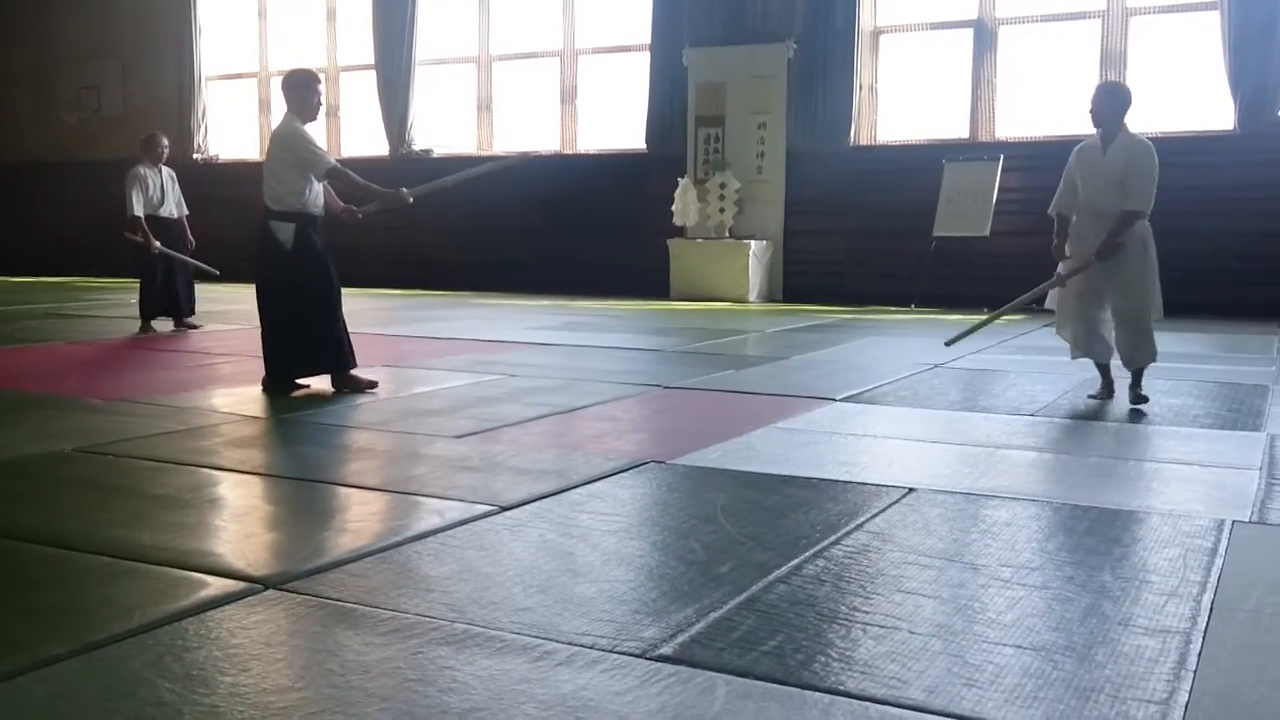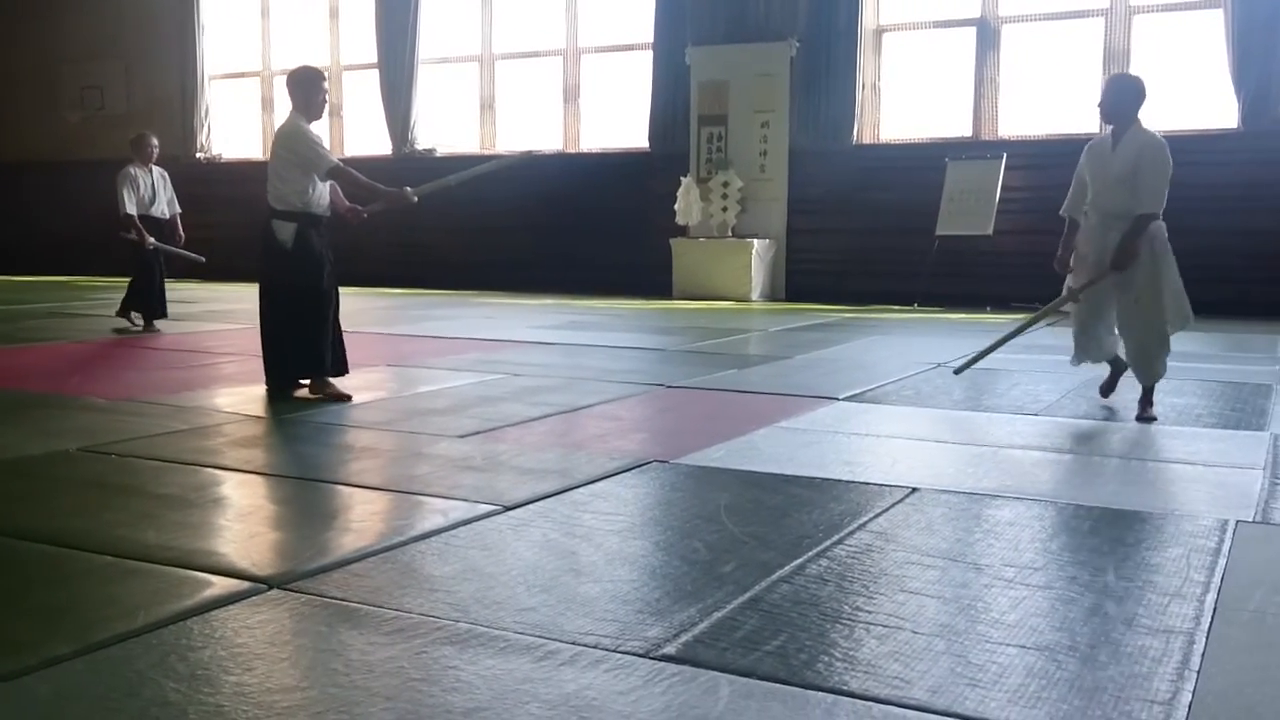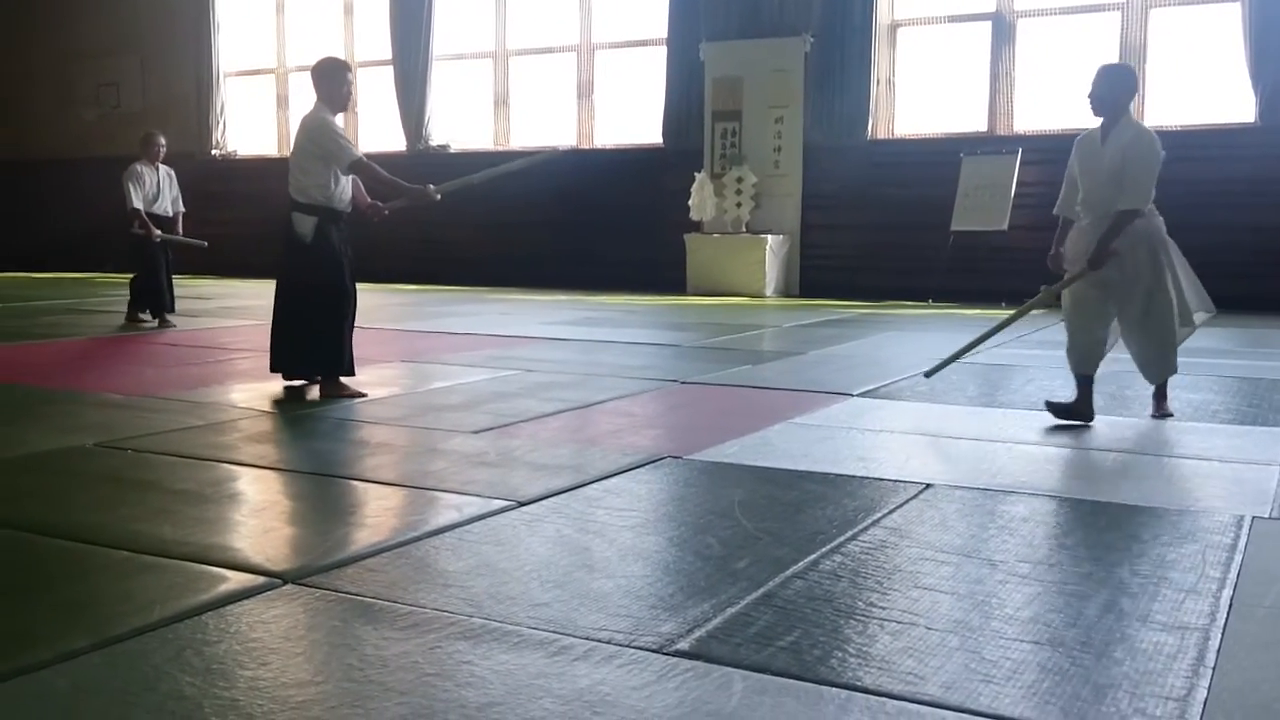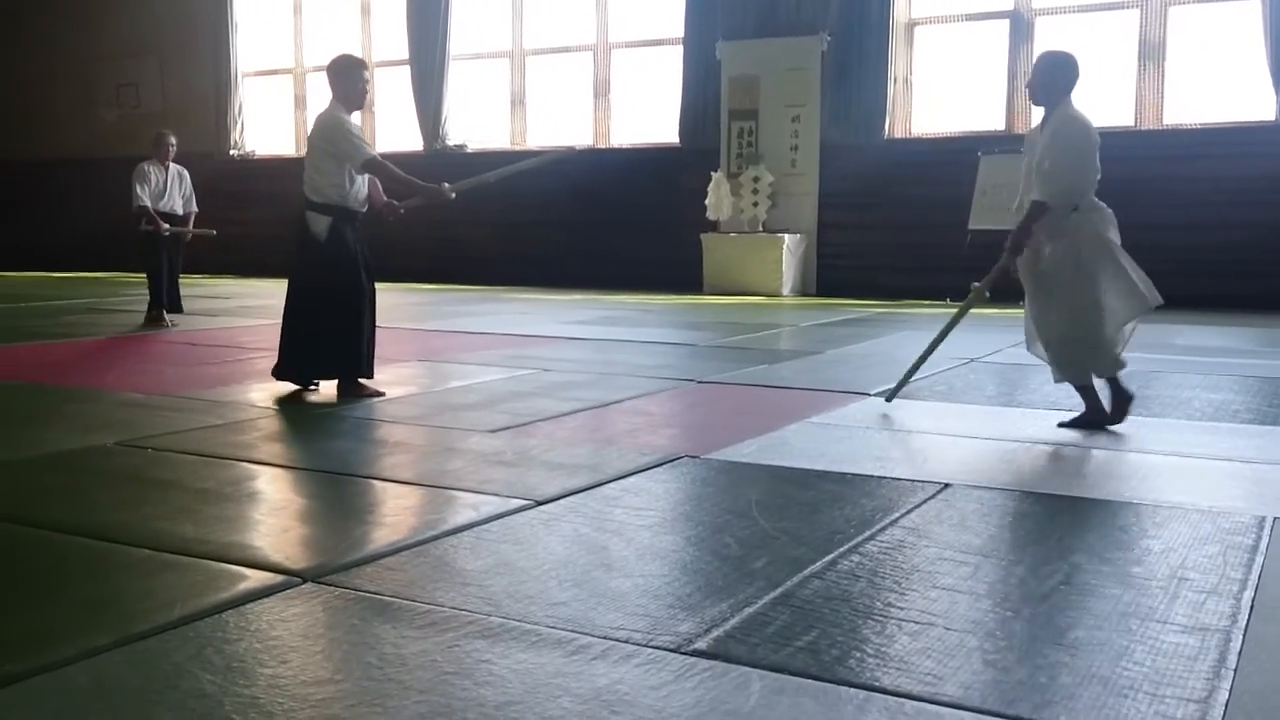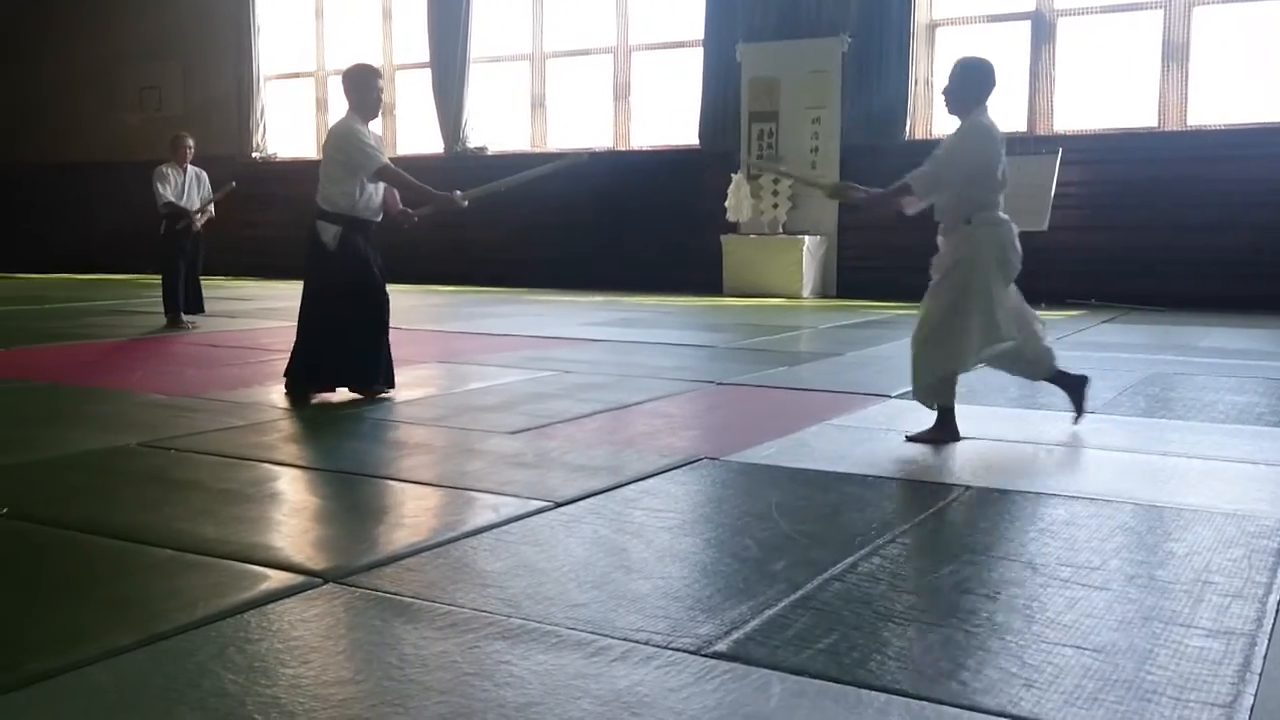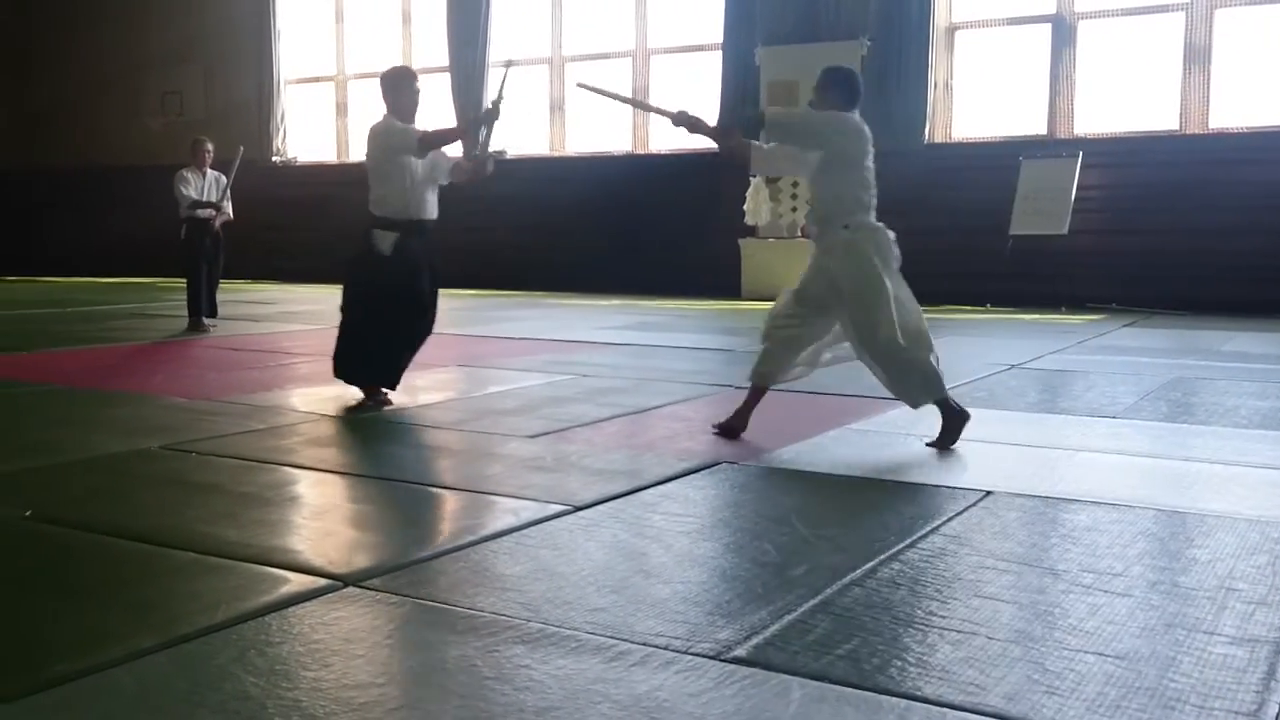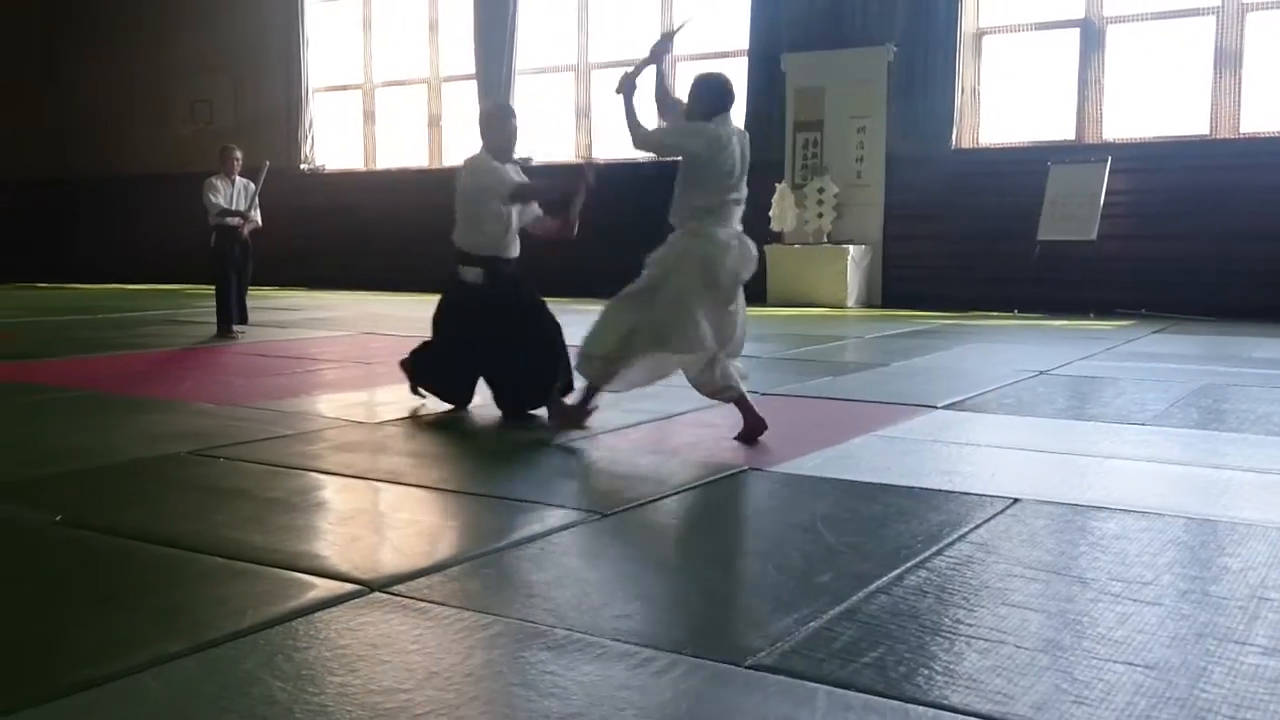
dt=0.3s
person 1, frame 1
left shoulder: (1140, 150)
right shoulder: (1082, 152)
left elbow: (1140, 204)
right elbow: (1066, 200)
left wrist: (1112, 238)
right wrist: (1060, 239)
left hip: (1127, 240)
right hip: (1085, 239)
left knee: (1132, 313)
right knee: (1087, 312)
left ankle: (1136, 382)
right ankle: (1105, 379)
person 1, frame 2
left shoulder: (1152, 147)
right shoulder: (1095, 148)
left elbow: (1151, 206)
right elbow: (1076, 201)
left wrist: (1125, 247)
right wrist: (1066, 248)
left hip: (1137, 243)
right hip: (1095, 242)
left knee: (1143, 324)
right knee: (1089, 319)
left ankle: (1146, 398)
right ankle: (1116, 362)
person 1, frame 3
left shoulder: (1142, 141)
right shoulder: (1085, 143)
left elbow: (1134, 202)
right elbow: (1070, 199)
left wrist: (1104, 245)
right wrist: (1059, 245)
left hip: (1133, 240)
right hip: (1090, 239)
left knee: (1148, 324)
right knee: (1083, 321)
left ankle: (1160, 395)
right ankle: (1084, 401)
person 1, frame 4
left shoulder: (1073, 128)
right shoulder: (1038, 134)
left elbow: (1052, 190)
left wrist: (1019, 237)
right wrist: (1020, 239)
left hip: (1077, 232)
right hip: (1046, 235)
left knee: (1078, 323)
right knee: (1049, 327)
left ankle: (1117, 393)
right ankle: (1094, 406)
person 1, frame 5
left shoulder: (976, 135)
right shoulder: (971, 134)
left elbow: (928, 179)
right elbow: (934, 187)
left wrist: (873, 199)
right wrist: (873, 196)
left hip: (977, 244)
right hip: (969, 244)
left knee: (938, 333)
right knee: (995, 336)
left ankle: (945, 423)
right ankle: (1069, 383)
person 1, frame 6
left shoulder: (847, 130)
right shoulder: (820, 146)
left elbow: (774, 121)
right elbow: (759, 156)
left wrist: (713, 131)
right wrist: (714, 133)
left hip: (856, 250)
right hip: (836, 254)
left knee: (886, 344)
right knee: (786, 327)
left ankle: (949, 410)
right ankle: (744, 416)
person 1, frame 7
left shoulder: (708, 137)
right shoulder: (736, 138)
left elbow: (643, 139)
right elbow: (679, 113)
left wrist: (629, 95)
right wrist: (656, 67)
left hip: (694, 251)
right hip: (724, 250)
left knee: (627, 323)
right knee: (709, 344)
left ankle: (582, 407)
right ankle: (750, 416)
person 2, frame 1
left shoulder: (291, 134)
right shoulder: (291, 134)
left elbow: (319, 182)
right elbow: (335, 173)
left wrist: (339, 208)
right wrist: (384, 196)
left hip: (291, 230)
right hip: (291, 232)
left knee: (286, 305)
right knee: (321, 297)
left ankle: (279, 375)
right ankle: (340, 371)
person 2, frame 2
left shoulder: (300, 132)
right shoulder: (295, 132)
left elbow: (326, 179)
right elbow: (339, 171)
left wrist: (343, 207)
right wrist: (388, 194)
left hip: (300, 230)
right hip: (295, 231)
left knee: (288, 304)
right knee: (315, 301)
left ankle: (282, 375)
right ankle: (318, 376)
person 2, frame 3
left shoulder: (324, 125)
right shoulder: (320, 125)
left elbow: (348, 174)
right elbow: (361, 166)
left wrist: (365, 203)
right wrist: (411, 191)
left hip: (320, 224)
right hip: (316, 225)
left knee: (307, 298)
right knee: (333, 298)
left ankle: (299, 365)
right ankle: (330, 376)
person 2, frame 4
left shoulder: (343, 124)
right shoulder: (334, 123)
left elbow: (366, 173)
right elbow: (376, 165)
left wrist: (380, 201)
right wrist: (426, 190)
left hip: (334, 224)
right hip: (330, 225)
left knee: (315, 299)
right knee: (349, 299)
left ankle: (297, 368)
right ankle: (349, 377)
person 2, frame 5
left shoulder: (369, 135)
right shoulder: (347, 133)
left elbow: (382, 182)
right elbow: (389, 174)
left wrist: (396, 209)
right wrist: (438, 198)
left hip: (353, 233)
right hip: (340, 234)
left knee: (328, 308)
right knee: (367, 304)
left ankle: (305, 379)
right ankle: (363, 377)
person 2, frame 6
left shoulder: (423, 147)
right shoulder: (384, 133)
left elbow: (450, 171)
right elbow: (427, 141)
left wrist: (475, 165)
right wrist: (475, 124)
left hip: (416, 240)
right hip: (394, 241)
right knee: (406, 314)
left ankle: (371, 379)
right ankle: (369, 380)
person 2, frame 7
left shoulder: (512, 172)
right shoulder: (477, 170)
left elbow: (534, 221)
right elbow: (521, 193)
left wrist: (565, 223)
right wrist: (573, 186)
left hip: (499, 269)
right hip: (480, 272)
person 3, frame 1
left shoulder: (170, 174)
right shoulder: (138, 174)
left elbow: (179, 207)
right elbow: (135, 212)
left wrist: (187, 233)
right wrist: (149, 237)
left hip: (171, 228)
right hip: (151, 228)
left knee: (180, 272)
right knee: (152, 276)
left ankle: (181, 317)
right ankle: (146, 321)
person 3, frame 2
left shoulder: (161, 174)
right shoulder: (129, 174)
left elbow: (171, 204)
right elbow: (128, 210)
left wrist: (178, 227)
right wrist: (143, 234)
left hip: (160, 228)
right hip: (142, 229)
left knee: (149, 274)
right knee: (149, 274)
left ankle: (127, 308)
right ankle: (149, 320)
person 3, frame 3
left shoulder: (168, 173)
right shoulder: (135, 171)
left elbow: (176, 203)
right elbow: (135, 205)
left wrist: (178, 225)
right wrist: (150, 227)
left hip: (163, 226)
right hip: (144, 227)
left knee: (147, 272)
right knee: (156, 270)
left ankle: (134, 311)
right ankle: (162, 314)
person 3, frame 4
left shoulder: (181, 173)
right shoulder: (144, 170)
left elbow: (190, 204)
right elbow: (141, 202)
left wrist: (189, 226)
right wrist: (157, 222)
left hip: (175, 226)
right hip: (153, 225)
left knee: (171, 270)
right knee: (158, 269)
left ankle: (156, 312)
right ankle: (157, 312)
person 3, frame 5
left shoulder: (200, 174)
right shoulder: (163, 172)
left elbow: (208, 206)
right elbow: (165, 201)
left wrist: (200, 220)
right wrist: (186, 212)
left hip: (193, 228)
right hip: (173, 226)
left knee: (191, 272)
right knee: (174, 271)
left ankle: (181, 313)
right ankle: (174, 314)
person 3, frame 6
left shoulder: (219, 178)
right shoulder: (183, 176)
left elbow: (227, 210)
right elbow: (189, 201)
left wrist: (218, 219)
right wrist: (211, 205)
left hip: (213, 230)
right hip: (193, 229)
left knee: (212, 275)
right knee: (197, 274)
left ankle: (201, 316)
right ankle: (197, 318)
person 3, frame 7
left shoulder: (248, 185)
right shoulder: (212, 184)
left elbow: (256, 217)
right elbow: (217, 209)
left wrist: (247, 227)
right wrist: (239, 214)
left hip: (242, 238)
right hip: (223, 236)
left knee: (241, 282)
right knee: (226, 281)
left ankle: (231, 323)
right ankle: (226, 324)
